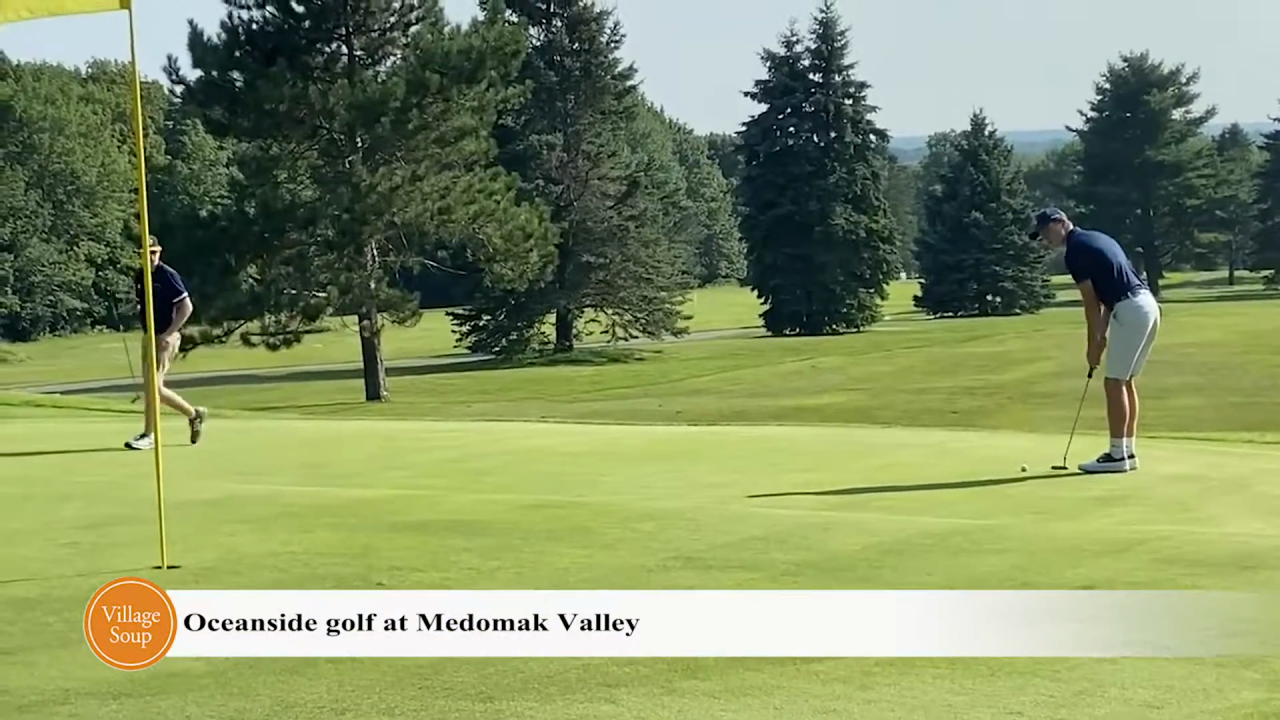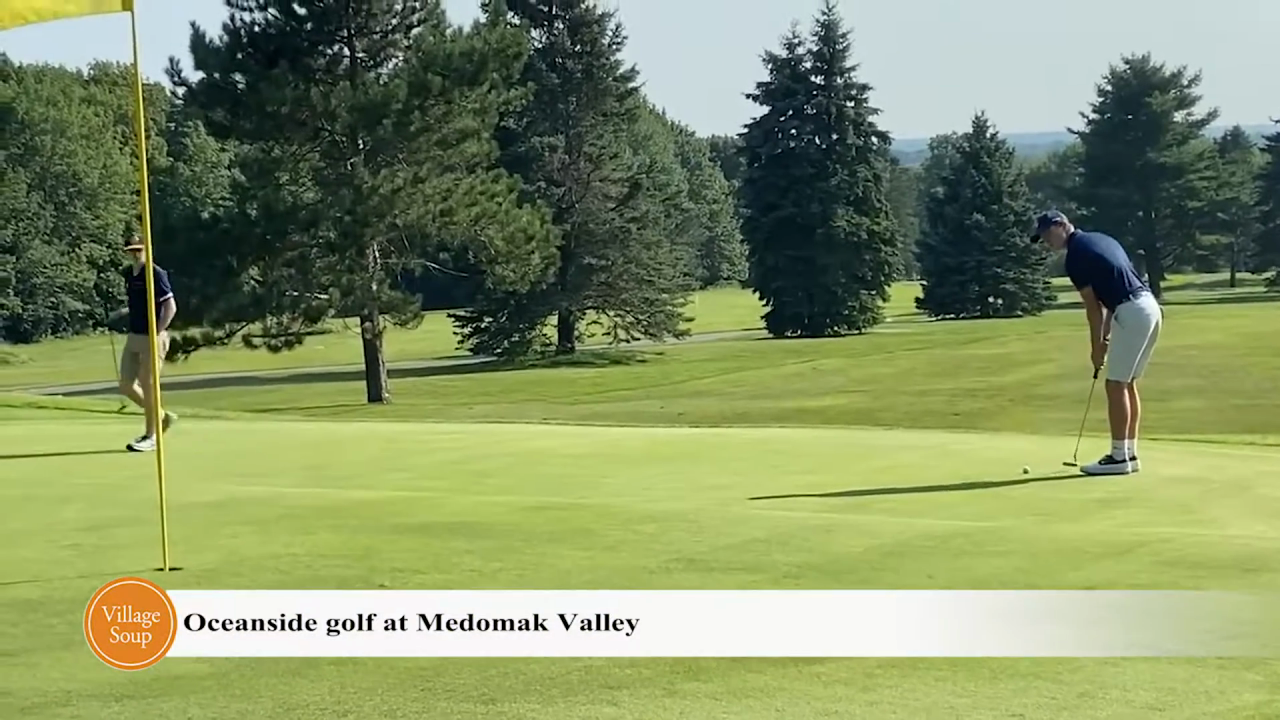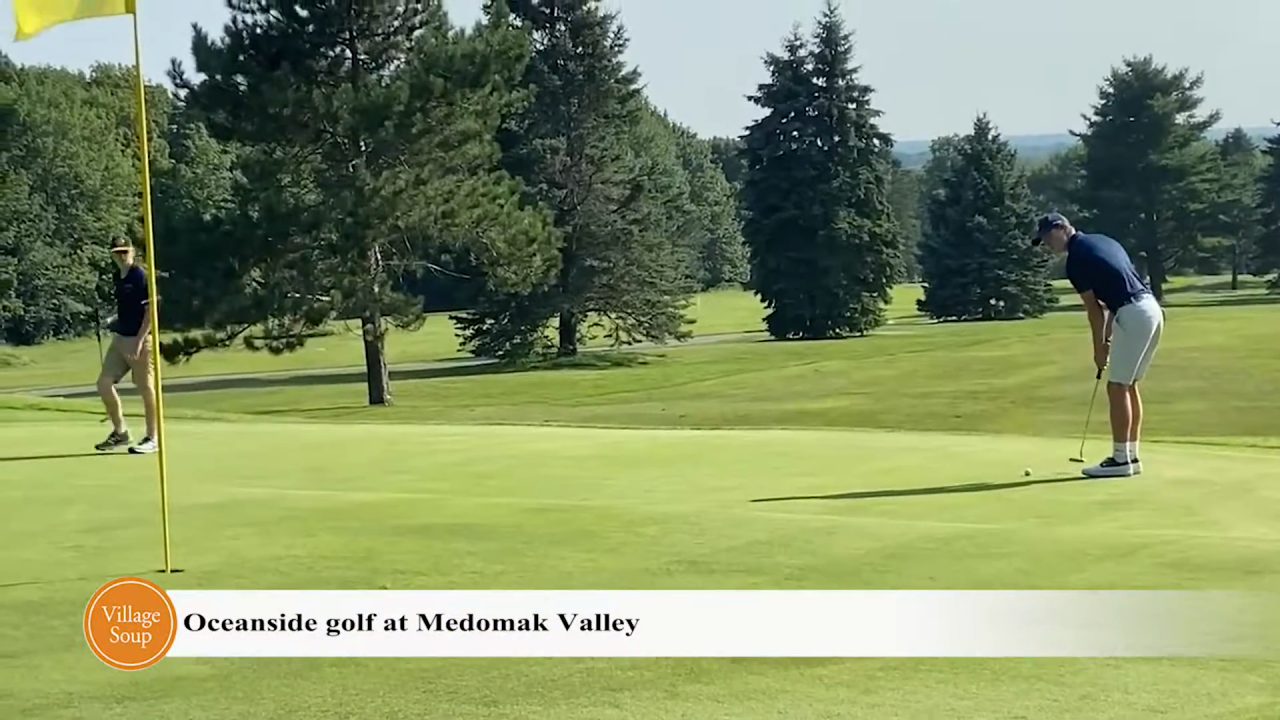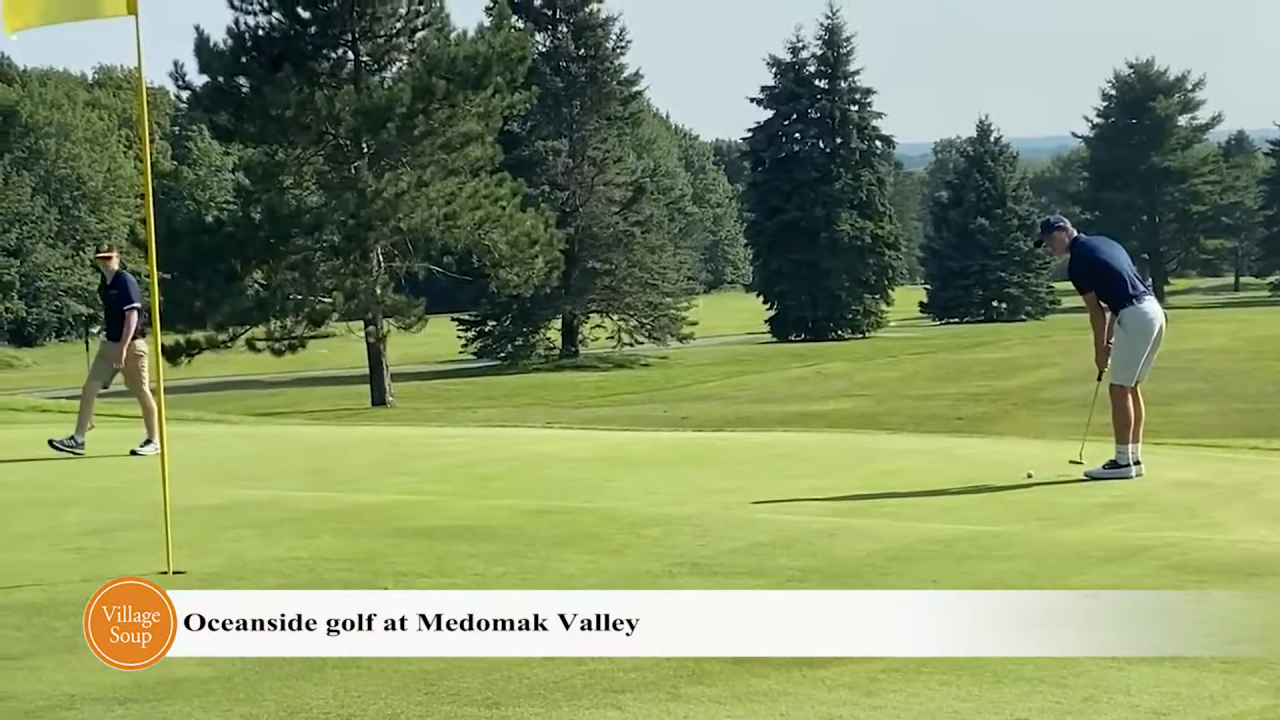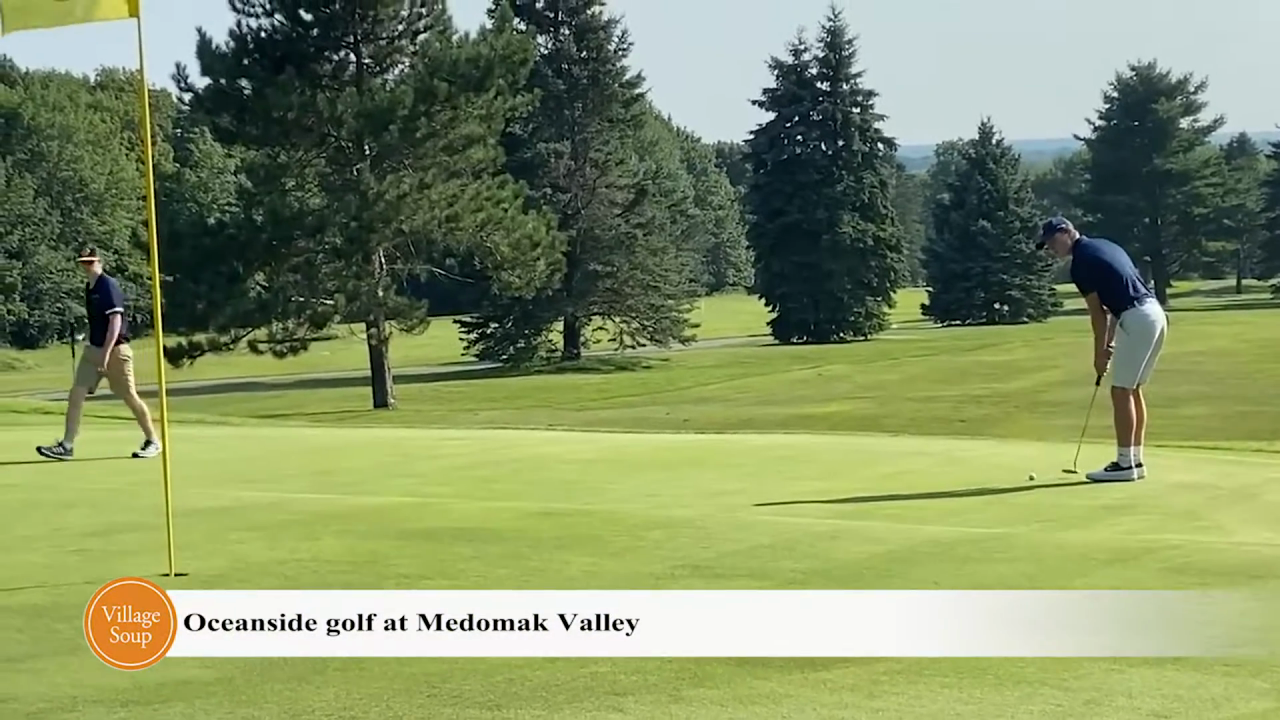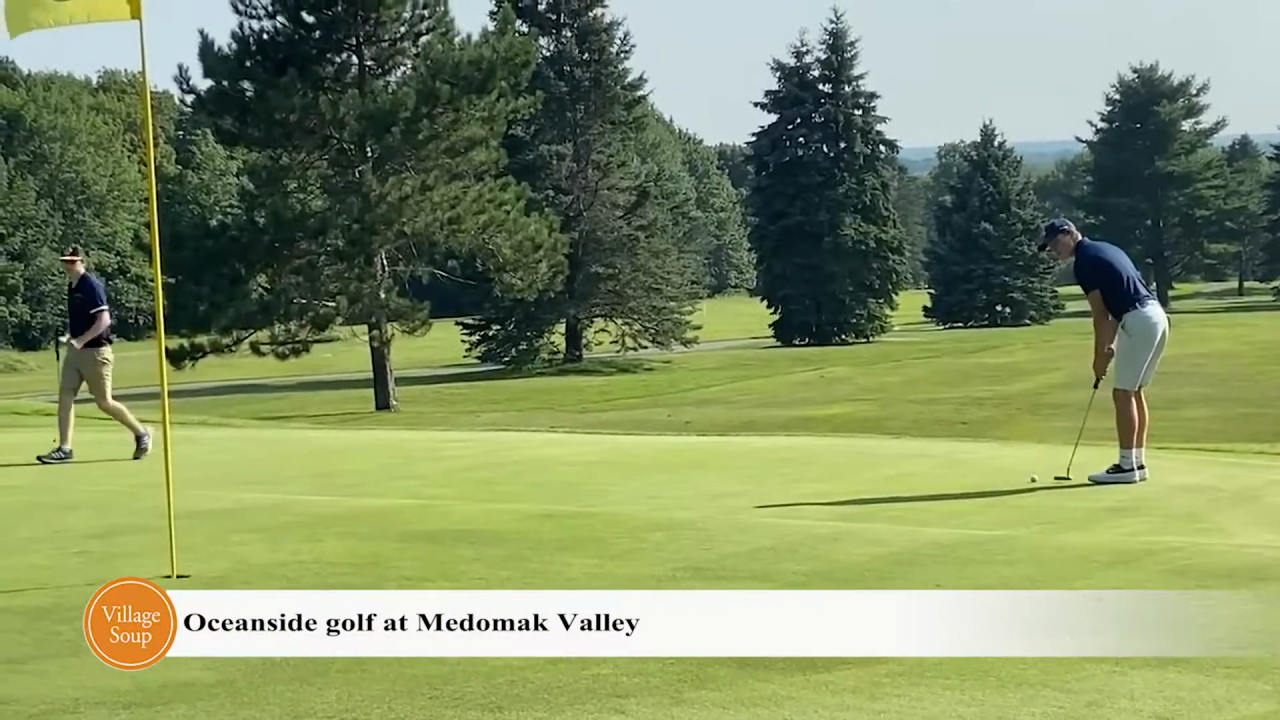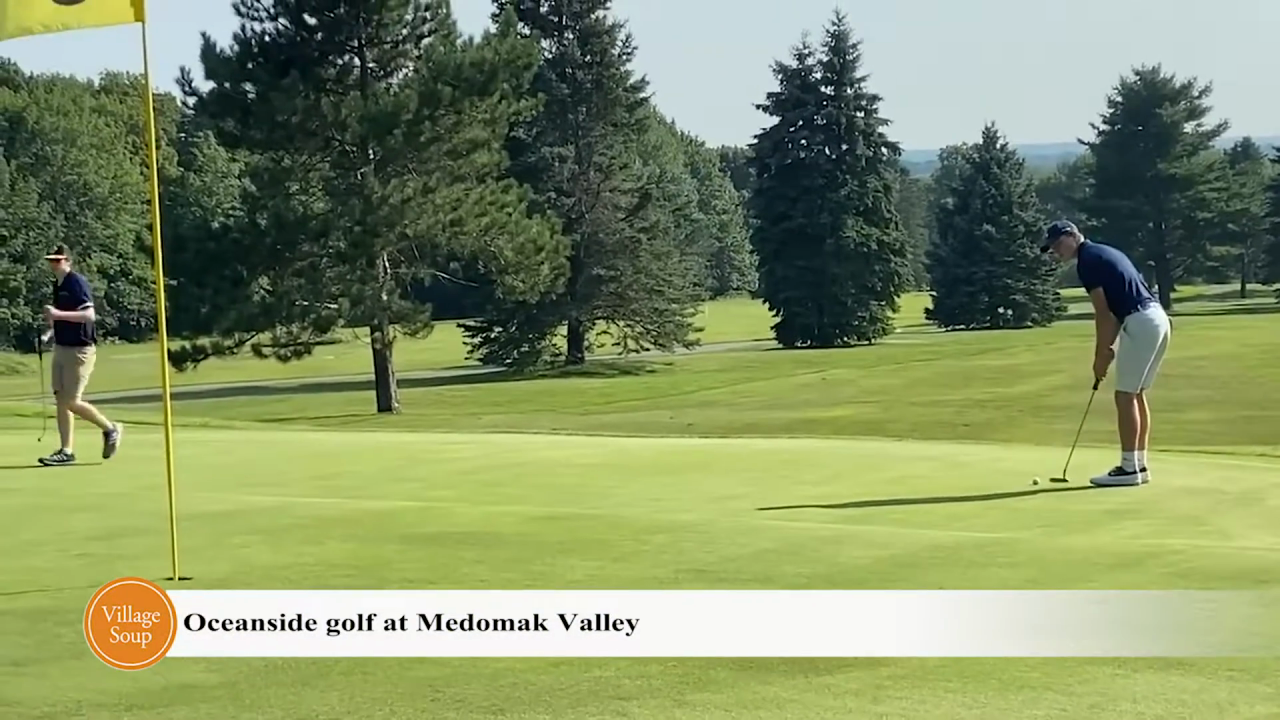
dt=0.1s
person 1, frame 1
left shoulder: (1075, 251)
right shoulder: (1095, 238)
left elbow: (1092, 302)
left wrist: (1092, 345)
right wrist: (1103, 335)
left hip: (1131, 310)
right hip: (1146, 305)
left knee: (1114, 382)
right knee: (1125, 381)
left ankle: (1118, 455)
right ankle: (1127, 452)
person 1, frame 2
left shoulder: (1076, 255)
right shoulder: (1098, 239)
left elbow: (1093, 306)
left wrist: (1096, 348)
right wrist: (1106, 336)
left hip: (1132, 313)
right hip: (1148, 308)
left knee: (1116, 384)
right knee: (1127, 383)
left ankle: (1119, 457)
right ankle: (1129, 454)
person 1, frame 3
left shoulder: (1076, 259)
right shoulder: (1100, 240)
left elbow: (1094, 309)
left wrist: (1098, 349)
right wrist: (1108, 338)
left hip: (1134, 315)
right hip: (1150, 310)
left knee: (1117, 387)
right knee: (1129, 385)
left ankle: (1121, 459)
right ankle: (1131, 456)
person 1, frame 4
left shoulder: (1078, 261)
right shoulder: (1102, 242)
left elbow: (1096, 311)
left wrist: (1099, 351)
right wrist: (1110, 340)
left hip: (1135, 317)
right hip: (1152, 312)
left knee: (1119, 389)
right knee: (1131, 387)
left ankle: (1123, 461)
right ankle: (1133, 458)
person 1, frame 5
left shoulder: (1081, 261)
right shoulder: (1102, 245)
left elbow: (1097, 313)
left wrist: (1099, 354)
right wrist: (1109, 343)
left hip: (1137, 320)
right hip: (1153, 314)
left knee: (1121, 391)
right knee: (1133, 390)
left ankle: (1125, 464)
right ankle: (1135, 460)
person 1, frame 6
left shoulder: (1084, 261)
right shoulder: (1103, 249)
left elbow: (1100, 313)
left wrist: (1099, 356)
right wrist: (1109, 345)
left hip: (1139, 321)
right hip: (1154, 316)
left knee: (1123, 393)
right knee: (1134, 392)
left ankle: (1127, 466)
right ankle: (1137, 462)
person 1, frame 7
left shoulder: (1087, 260)
right shoulder: (1104, 252)
left elbow: (1103, 312)
left wrist: (1100, 356)
right wrist: (1109, 348)
left hip: (1141, 323)
right hip: (1156, 318)
left knee: (1125, 396)
right knee: (1136, 394)
left ankle: (1129, 468)
right ankle: (1139, 465)
person 2, frame 1
left shoulder: (169, 275)
right shoulder: (139, 275)
left elbow: (186, 307)
left wrist: (170, 333)
right wrist: (136, 311)
left hip: (165, 339)
right hip: (148, 337)
left knee: (152, 386)
right knee: (156, 388)
left ankle: (149, 435)
right ankle: (194, 413)
person 2, frame 2
left shoulder: (156, 274)
right shoulder: (129, 274)
left elbow: (170, 307)
left wrist: (158, 334)
left hip: (151, 338)
right hip: (133, 337)
left knee: (149, 386)
right knee: (125, 386)
left ankle: (150, 436)
right ankle: (162, 417)
person 2, frame 3
left shoulder: (140, 276)
right shoulder: (118, 276)
left elbow: (150, 310)
left wrist: (139, 341)
right wrist: (114, 319)
left hip: (142, 341)
right hip: (121, 338)
left knee: (146, 389)
right knee: (104, 384)
left ankle: (151, 438)
right ankle: (120, 431)
person 2, frame 4
left shoulder: (127, 282)
right shoulder: (104, 282)
left elbow: (132, 317)
left wrist: (123, 348)
right wrist: (101, 328)
left hip: (130, 345)
right hip: (109, 344)
left knee: (141, 394)
right knee: (90, 389)
left ankle: (153, 441)
right ankle: (78, 440)
person 2, frame 5
left shoulder: (110, 286)
right shoulder: (88, 287)
left elbow: (116, 322)
left wrist: (107, 353)
right wrist: (87, 338)
left hip: (115, 350)
right hip: (93, 350)
left knee: (129, 397)
right knee: (76, 394)
left ankle: (152, 441)
right ankle: (65, 445)
person 2, frame 6
left shoulder: (92, 285)
right shoulder: (72, 287)
left elbow: (104, 320)
left wrist: (80, 340)
right wrist: (69, 335)
left hip: (96, 351)
right hip: (75, 352)
left knee: (104, 402)
right knee: (64, 398)
left ankle: (141, 433)
right ankle: (64, 449)
person 2, frame 7
left shoulder: (78, 284)
right shoulder: (58, 285)
left elbow: (89, 315)
left wrist: (60, 314)
right wrist: (51, 332)
left hip: (79, 350)
right hip: (61, 349)
left knee: (71, 402)
right knee: (60, 400)
left ankle: (110, 428)
right ankle: (66, 450)
